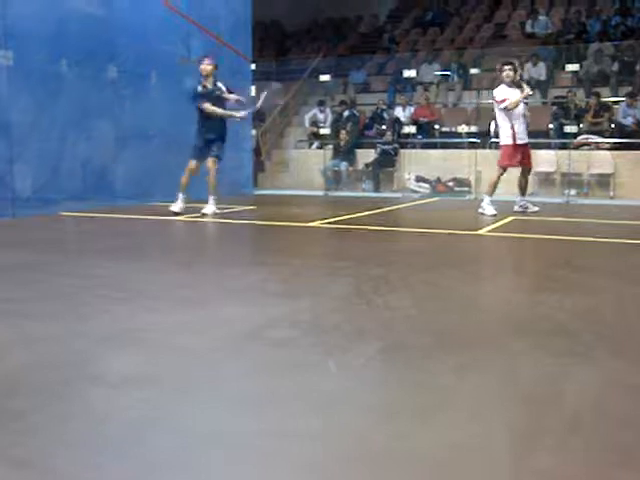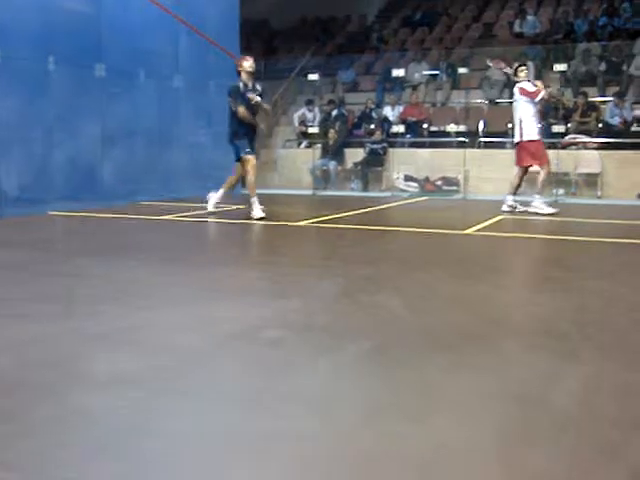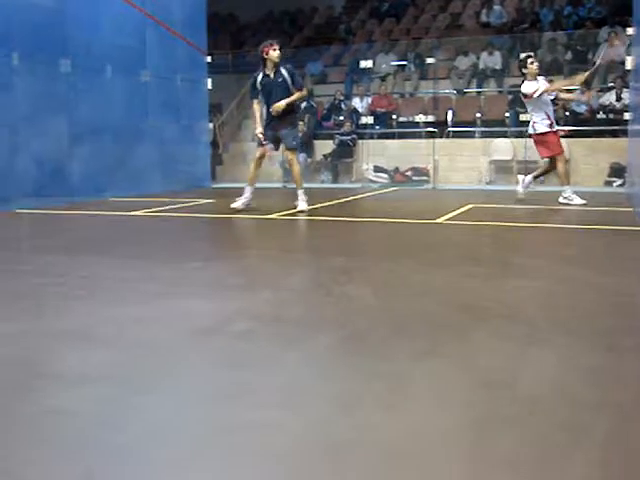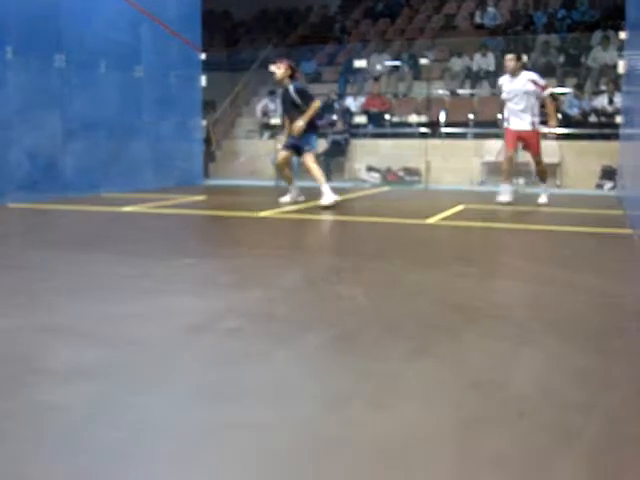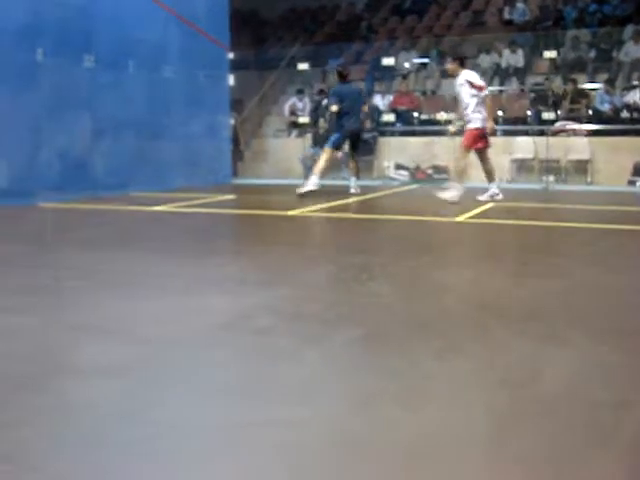
dt=0.5s
person 1, frame 1
left shoulder: (221, 87)
right shoulder: (198, 91)
left elbow: (241, 100)
right elbow: (209, 109)
left wrist: (234, 97)
right wrist: (234, 114)
left hip: (218, 135)
right hip: (203, 135)
left knee: (211, 167)
right knee: (191, 167)
left ankle: (211, 203)
right ankle: (180, 200)
person 1, frame 2
left shoulder: (258, 88)
right shoulder: (235, 87)
left elbow: (267, 110)
right elbow: (241, 111)
left wrist: (259, 102)
right wrist: (257, 123)
left hip: (249, 134)
right hip: (238, 134)
left knee: (241, 172)
right knee: (251, 165)
left ankle: (216, 196)
right ankle: (255, 206)
person 1, frame 3
left shoulder: (287, 72)
right shoulder: (258, 78)
left elbow: (303, 92)
right elbow: (256, 103)
left wrist: (285, 102)
right wrist: (258, 126)
left hip: (288, 122)
right hip: (270, 124)
left knee: (291, 158)
right knee: (258, 157)
left ankle: (301, 198)
right ankle: (246, 196)
person 1, frame 4
left shoulder: (296, 88)
right shoulder: (284, 93)
left elbow: (317, 104)
left wrist: (302, 121)
right wrist: (285, 139)
left hip: (307, 131)
right hip: (295, 134)
left knee: (308, 161)
right knee: (280, 160)
left ankle: (328, 193)
right ankle: (294, 192)
person 1, frame 5
left shoulder: (335, 90)
right shoulder: (358, 90)
left elbow: (334, 109)
right elbow: (364, 109)
left hip: (342, 127)
right hip: (357, 127)
left knee: (326, 154)
right knee: (353, 157)
left ankle: (312, 183)
right ankle: (354, 185)
person 2, frame 1
left shoulder: (519, 89)
right shoulder: (499, 91)
right elbow: (509, 106)
left wrist: (525, 114)
right wrist: (524, 94)
left hip: (523, 138)
right hip: (509, 139)
left knee: (526, 170)
right knee: (501, 171)
left ankle: (521, 202)
right ankle: (486, 203)
person 2, frame 2
left shoulder: (525, 89)
right shoulder: (522, 86)
right elbow: (543, 95)
left wrist: (538, 86)
right wrist: (541, 87)
left hip: (522, 136)
right hip: (528, 136)
left knee: (522, 170)
right knee: (545, 168)
left ankle: (509, 202)
right ankle: (537, 202)
person 2, frame 3
left shoulder: (541, 80)
right shoulder: (526, 88)
left elbow: (557, 95)
right elbow: (550, 89)
left wrist: (578, 97)
right wrist: (573, 81)
left hip: (547, 127)
right hip: (542, 128)
left knee: (553, 162)
right knee: (561, 159)
left ankle: (527, 179)
right ankle: (566, 194)
person 2, frame 4
left shoulder: (532, 78)
right shoulder: (503, 82)
left elbow: (547, 95)
left wrist: (552, 118)
left hip: (530, 126)
right hip: (512, 125)
left knee: (537, 160)
right knee: (509, 155)
left ankle: (543, 191)
right ankle: (506, 190)
person 2, frame 5
left shoulder: (469, 77)
right shoulder: (459, 80)
left elbow: (486, 96)
left wrist: (489, 120)
right wrist: (456, 124)
left hip: (477, 123)
right hip: (472, 124)
left knee: (462, 153)
right knee: (483, 157)
left ankle: (457, 189)
right ankle: (494, 190)
